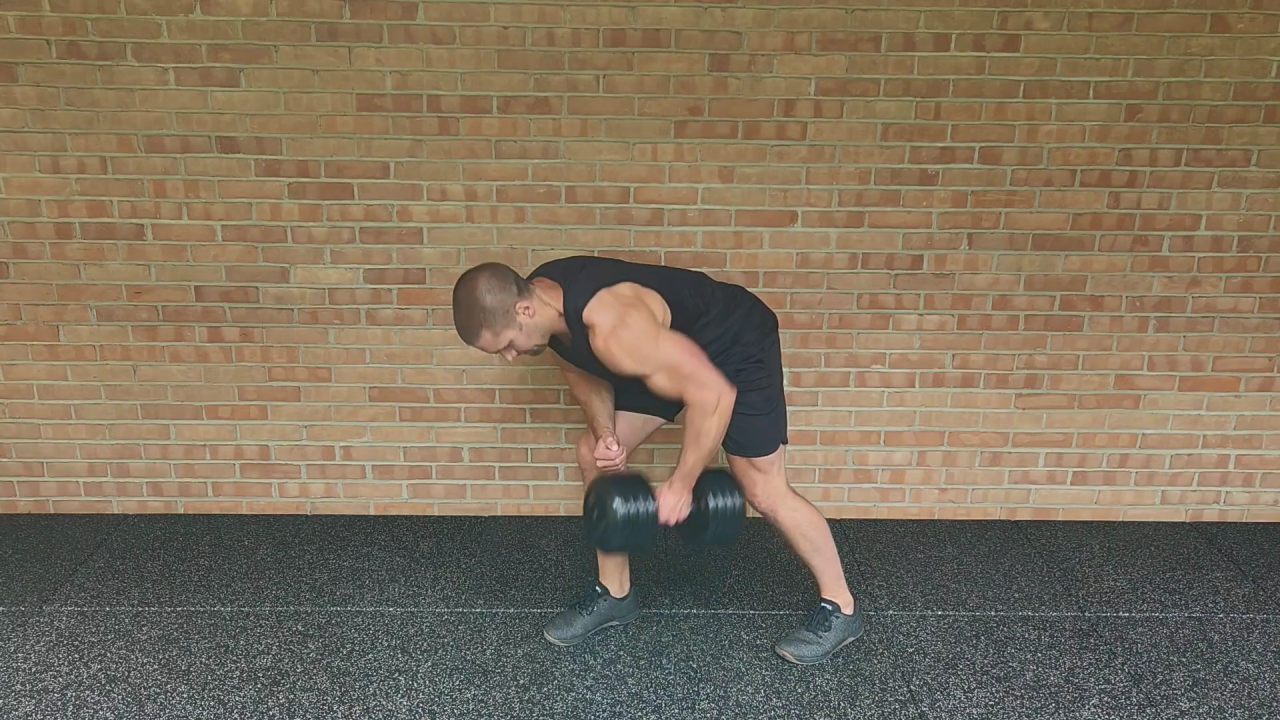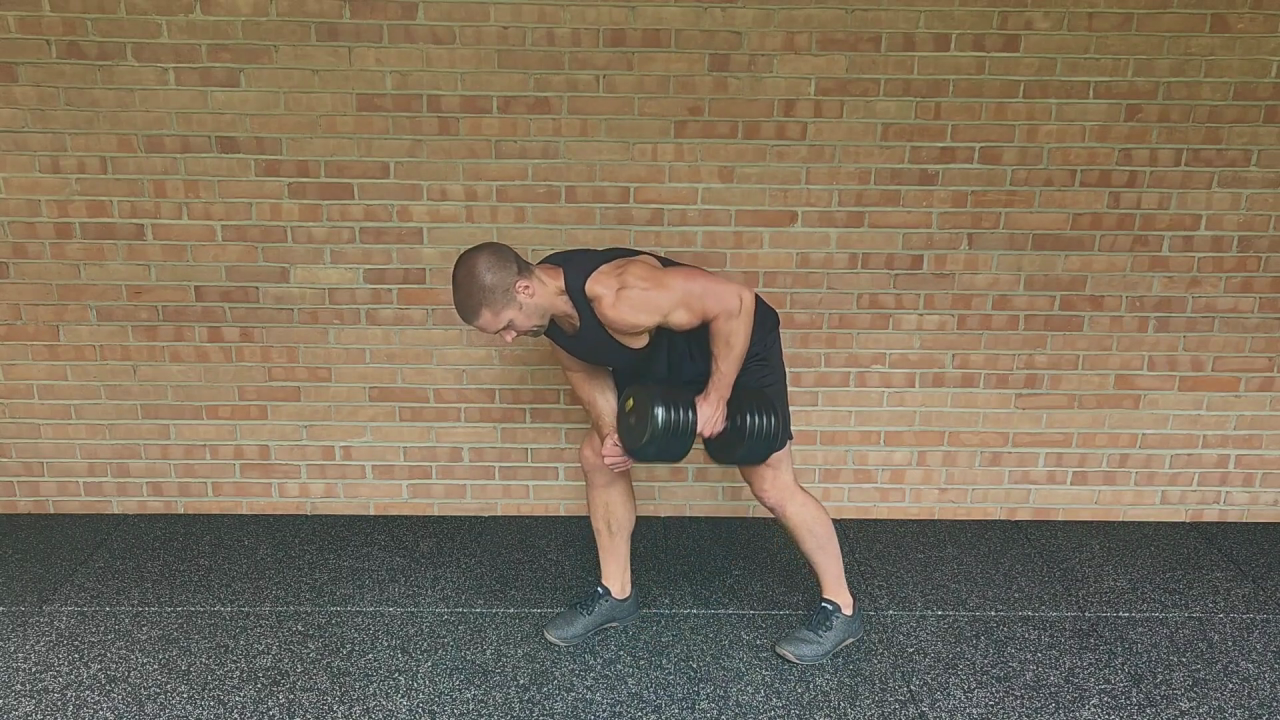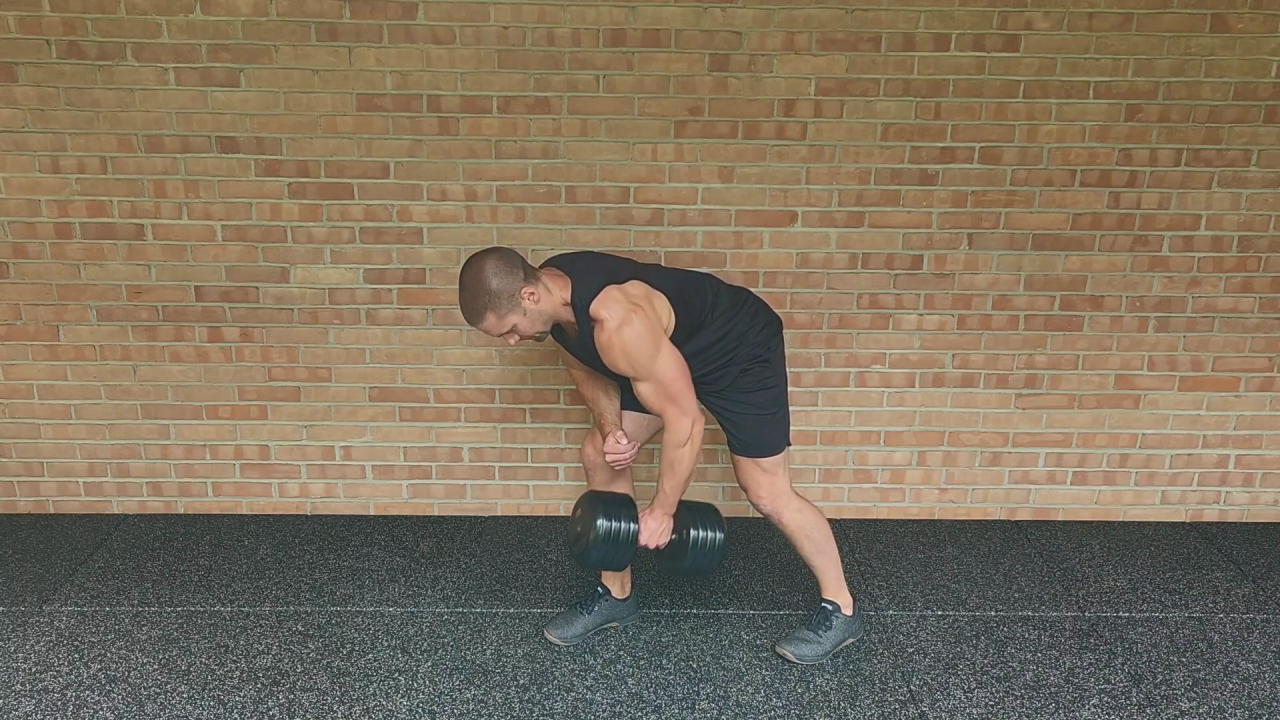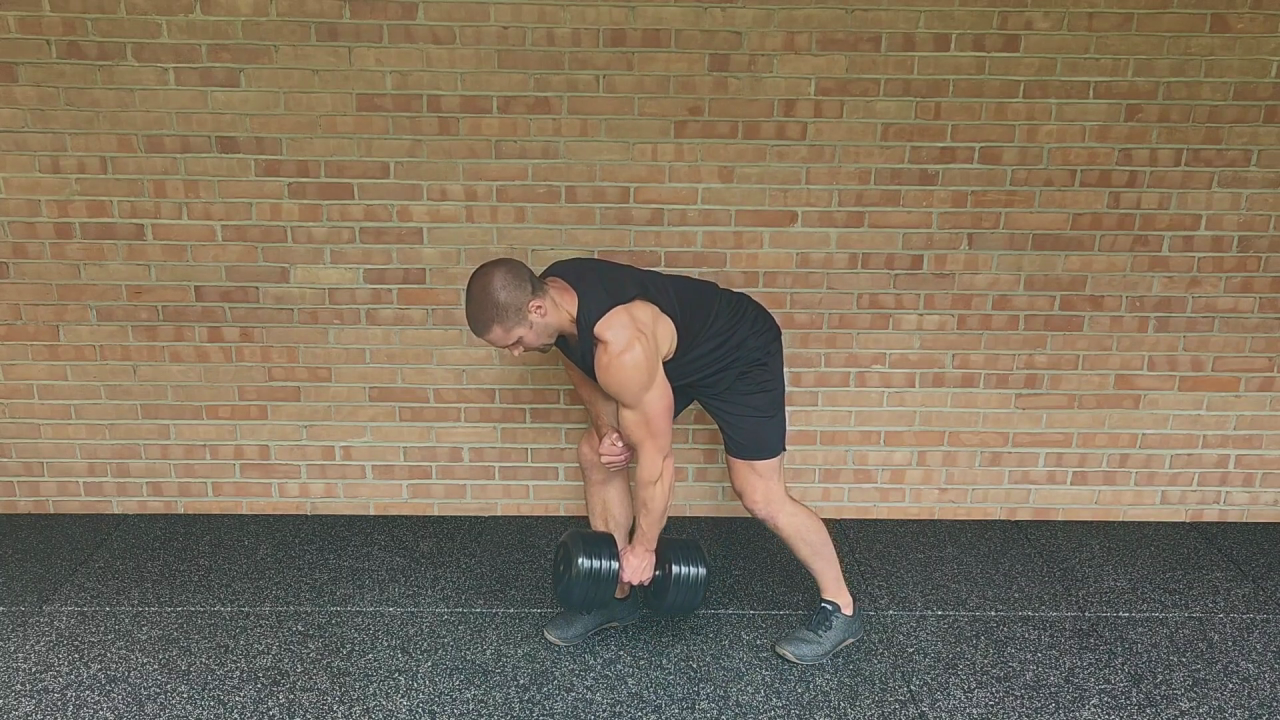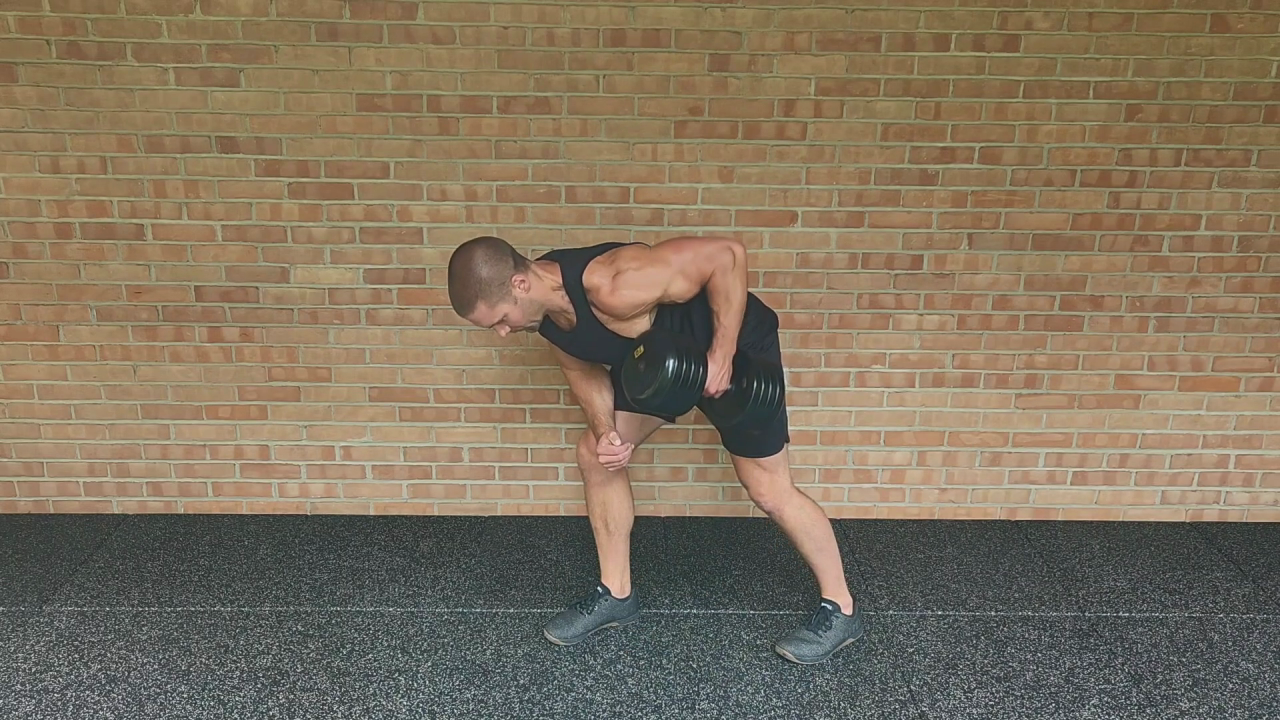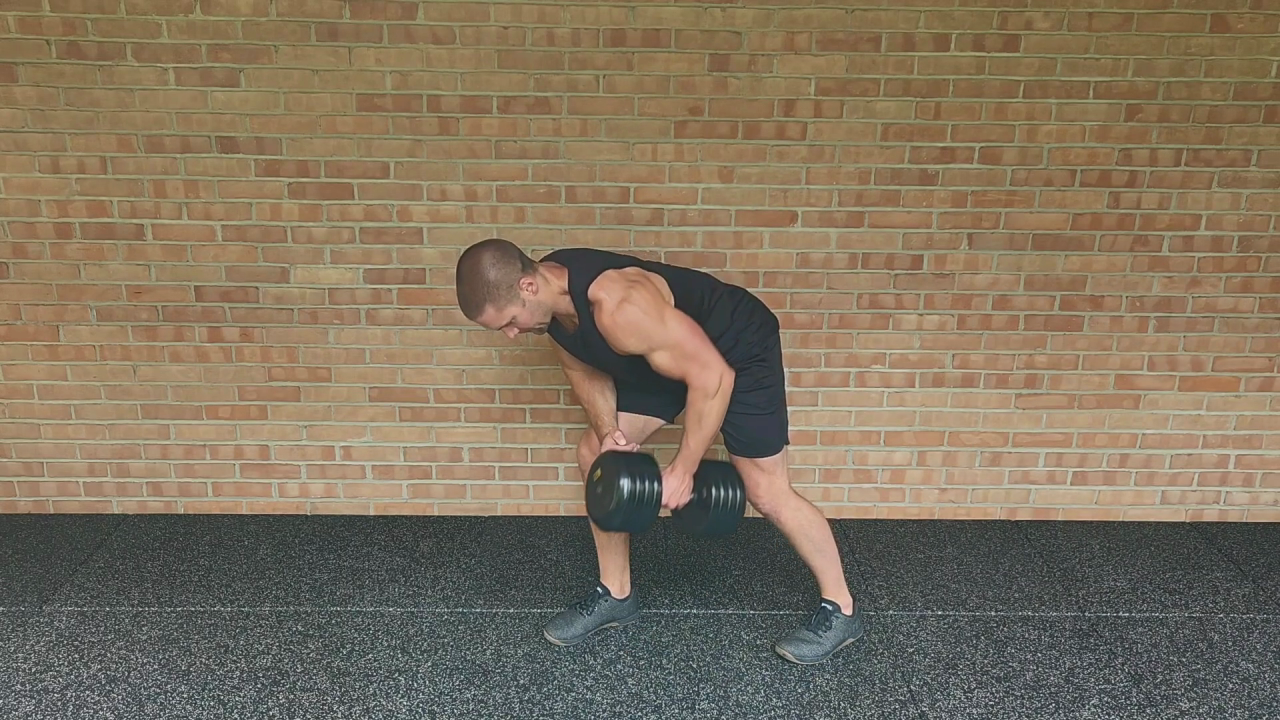
dt=0.5s
person 1, frame 1
left shoulder: (612, 328)
right shoulder: (542, 301)
left elbow: (713, 398)
right elbow: (581, 367)
left wrist: (681, 486)
right wrist: (604, 430)
left hip: (738, 351)
right hip: (666, 353)
left knee: (763, 491)
right knee: (594, 455)
left ankle: (840, 607)
right ankle: (615, 593)
person 1, frame 2
left shoulder: (617, 299)
right shoulder: (545, 303)
left elbow: (735, 300)
right elbow: (583, 368)
left wrist: (716, 396)
right wrist: (609, 431)
left hip: (738, 347)
right hip: (661, 356)
left knee: (772, 488)
right knee: (598, 458)
left ankle: (841, 608)
right ankle: (616, 594)
person 1, frame 3
left shoulder: (619, 324)
right shoulder: (551, 289)
left elbow: (684, 421)
right elbow: (585, 364)
left wrist: (661, 511)
right wrist: (610, 427)
left hip: (741, 348)
right hip: (671, 348)
left knee: (767, 494)
right knee: (598, 455)
left ankle: (841, 608)
right ankle: (616, 594)
person 1, frame 4
left shoulder: (621, 346)
right shoulder: (551, 293)
left elbow: (655, 457)
right elbow: (582, 365)
left wrist: (643, 547)
right wrist: (605, 428)
left hip: (740, 354)
right hip: (675, 351)
left knee: (761, 497)
right knee: (595, 455)
left ankle: (841, 609)
right ankle: (615, 595)
person 1, frame 5
left shoulder: (611, 287)
right shoulder: (542, 302)
left elbow: (727, 253)
right elbow: (581, 369)
left wrist: (720, 356)
right wrist: (605, 431)
left hip: (734, 344)
left knee: (769, 491)
right knee: (595, 456)
left ankle: (841, 608)
right ankle: (616, 594)
person 1, frame 6
left shoulder: (617, 308)
right shoulder: (548, 295)
left elbow: (714, 377)
right elbow: (583, 368)
left wrist: (681, 471)
right wrist: (608, 432)
left hip: (740, 347)
right hip: (663, 354)
left knee: (766, 493)
right knee: (594, 455)
left ankle: (841, 608)
right ankle: (615, 594)
